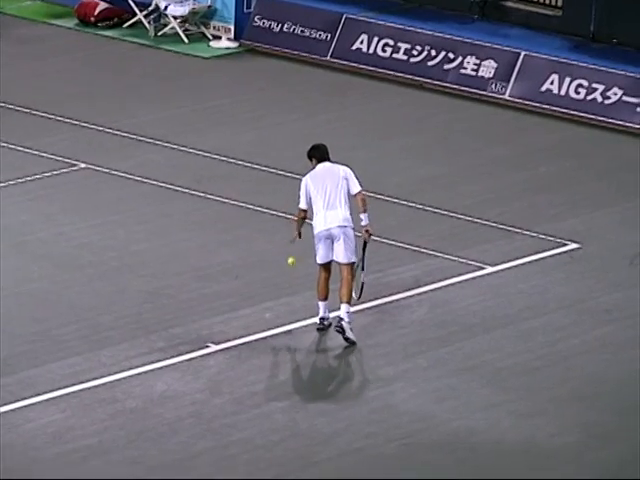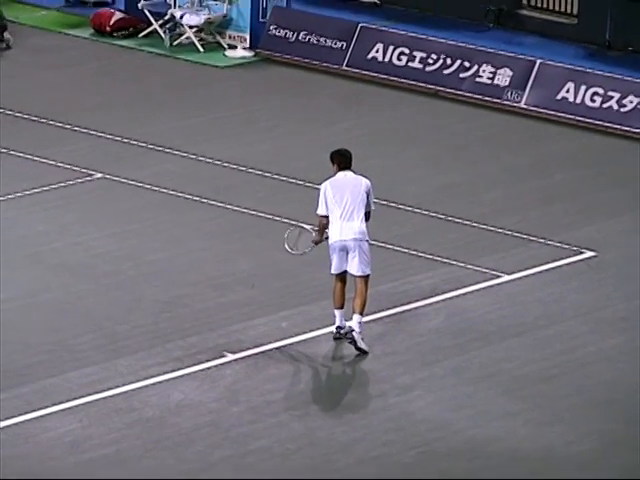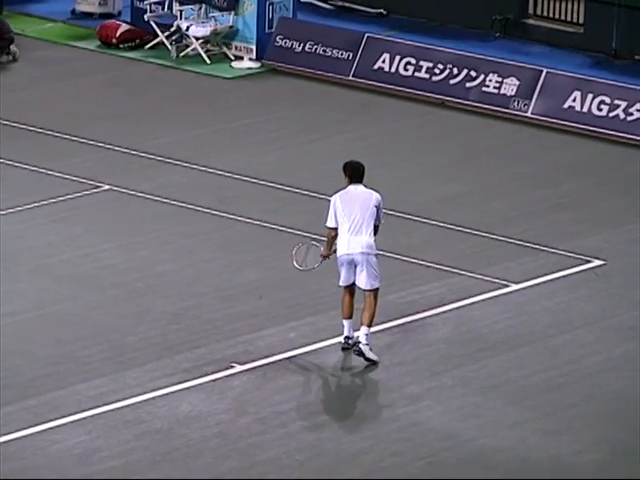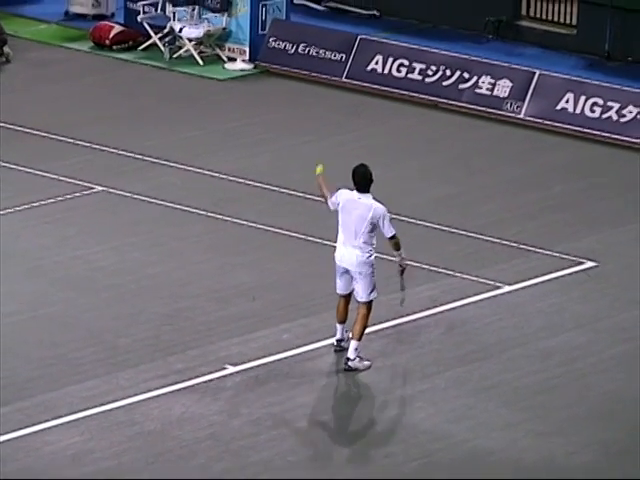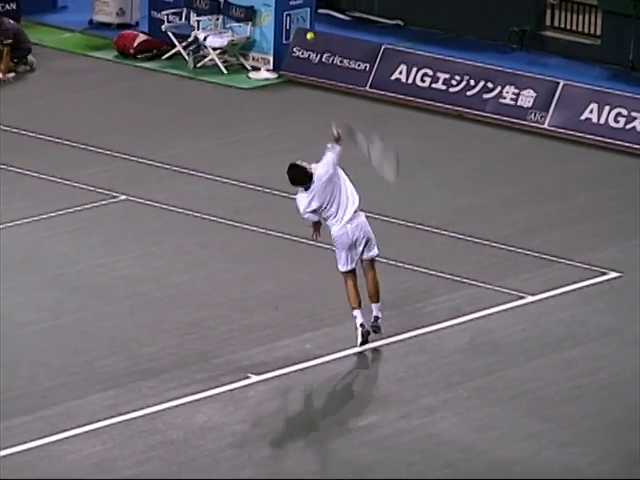
dt=1s
person 1, frame 1
left shoulder: (308, 178)
right shoulder: (344, 171)
left elbow: (303, 213)
right elbow: (360, 197)
left wrist: (297, 229)
right wrist: (365, 223)
left hip: (321, 228)
right hip: (343, 225)
left knee: (324, 270)
right knee: (347, 272)
left ankle: (323, 317)
right ankle: (344, 319)
person 1, frame 2
left shoulder: (327, 185)
right shoulder: (364, 183)
left elbow: (323, 220)
left wrist: (319, 236)
left hip: (336, 238)
right hip: (358, 236)
left knee: (339, 280)
right knee: (361, 283)
left ankle: (339, 326)
right ankle: (355, 329)
person 1, frame 3
left shoulder: (337, 198)
right shoulder: (375, 197)
left elbow: (332, 232)
left wrist: (327, 249)
left hip: (344, 250)
right hip: (366, 250)
left knee: (348, 291)
right knee: (370, 296)
left ankle: (347, 337)
right ankle: (363, 341)
person 1, frame 4
left shoulder: (343, 196)
right shoulder: (378, 209)
left elbow: (327, 197)
right elbow: (392, 238)
left wrist: (320, 177)
right wrist: (401, 258)
left hip: (341, 257)
right hip: (362, 261)
left knee: (343, 298)
right knee: (364, 308)
left ankle: (340, 339)
right ankle: (352, 357)
person 1, frame 5
left shoulder: (303, 201)
right shoulder: (323, 172)
left elbow: (315, 222)
right elbow: (332, 151)
left wrist: (316, 228)
left hip: (341, 234)
right hip: (359, 224)
left knee: (349, 279)
right knee: (369, 270)
left ankle: (360, 323)
right ankle: (376, 318)
